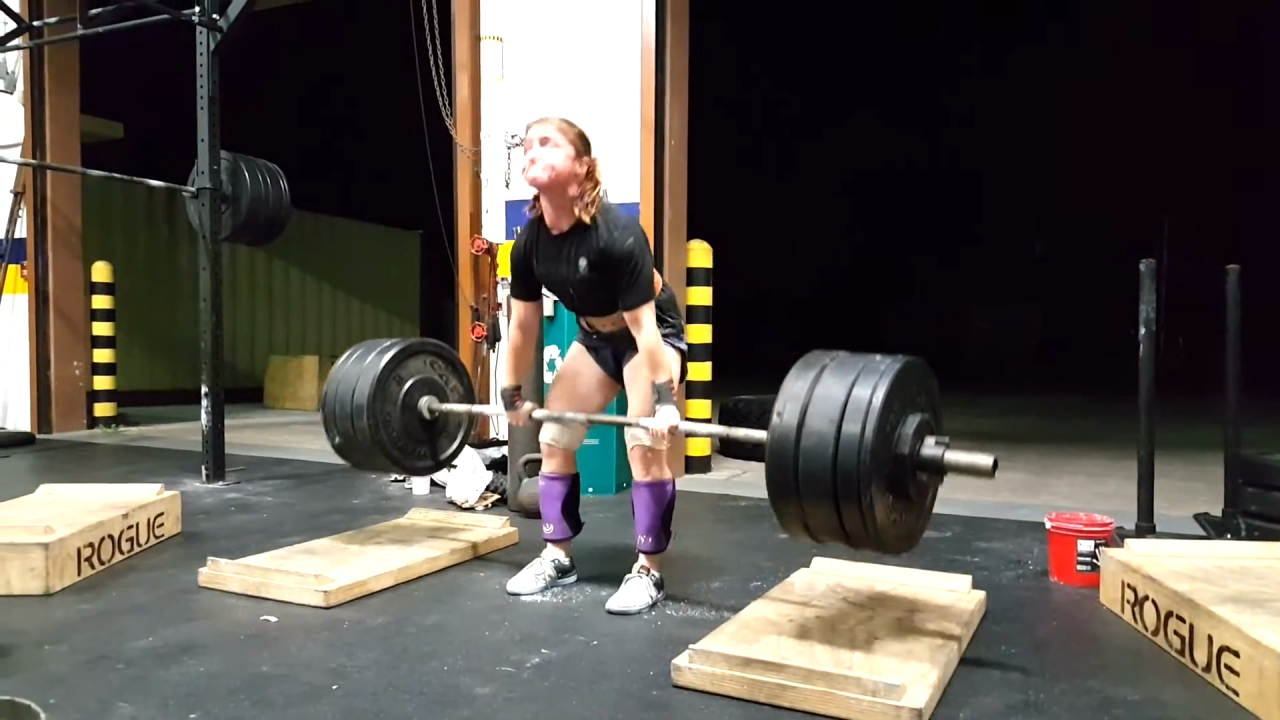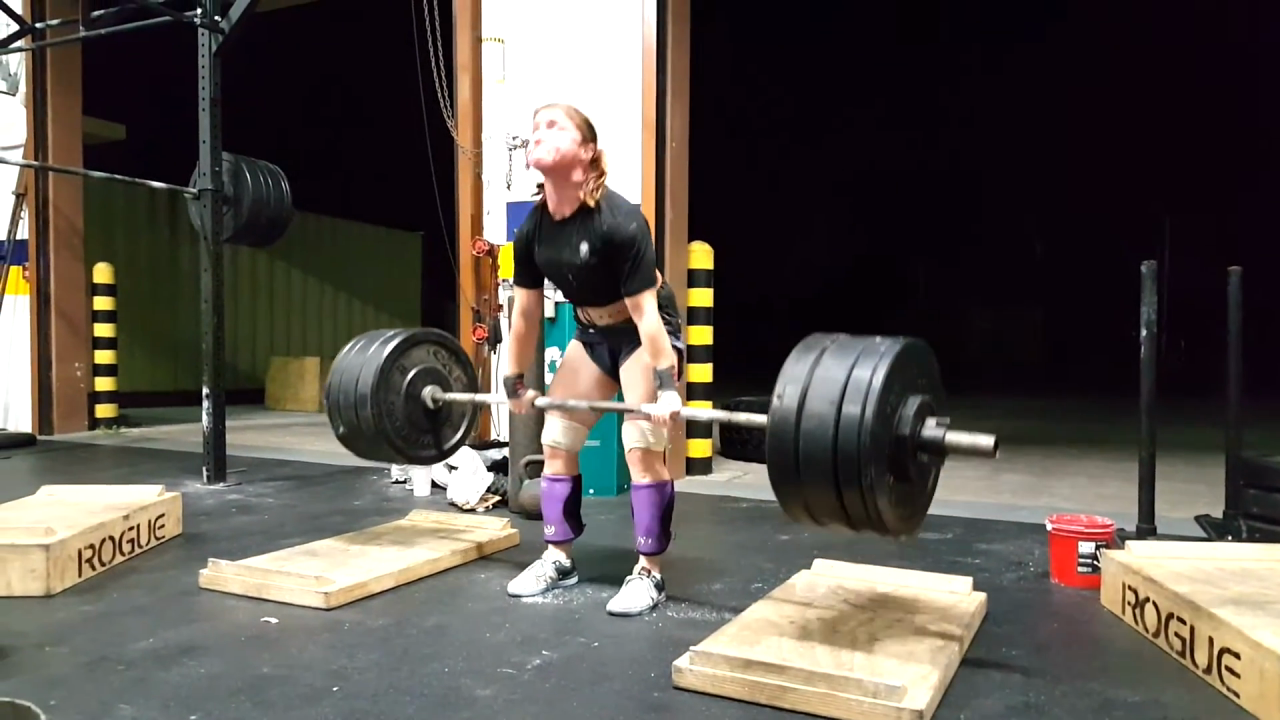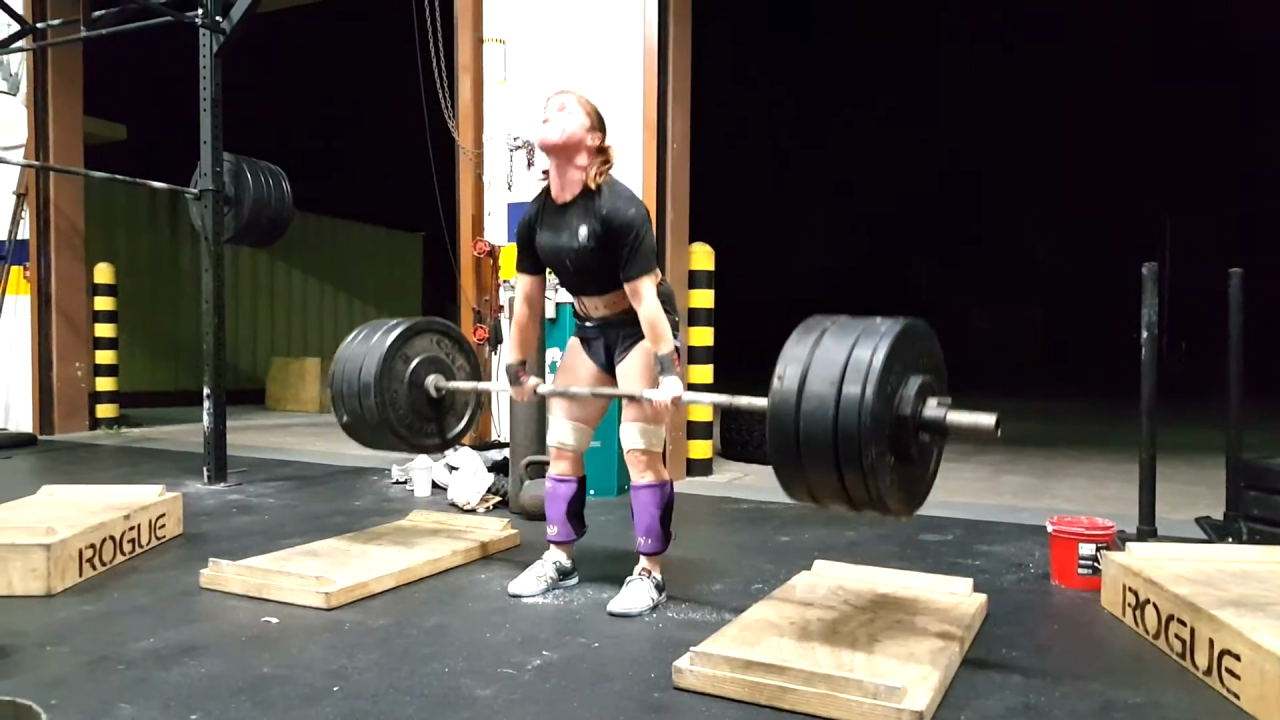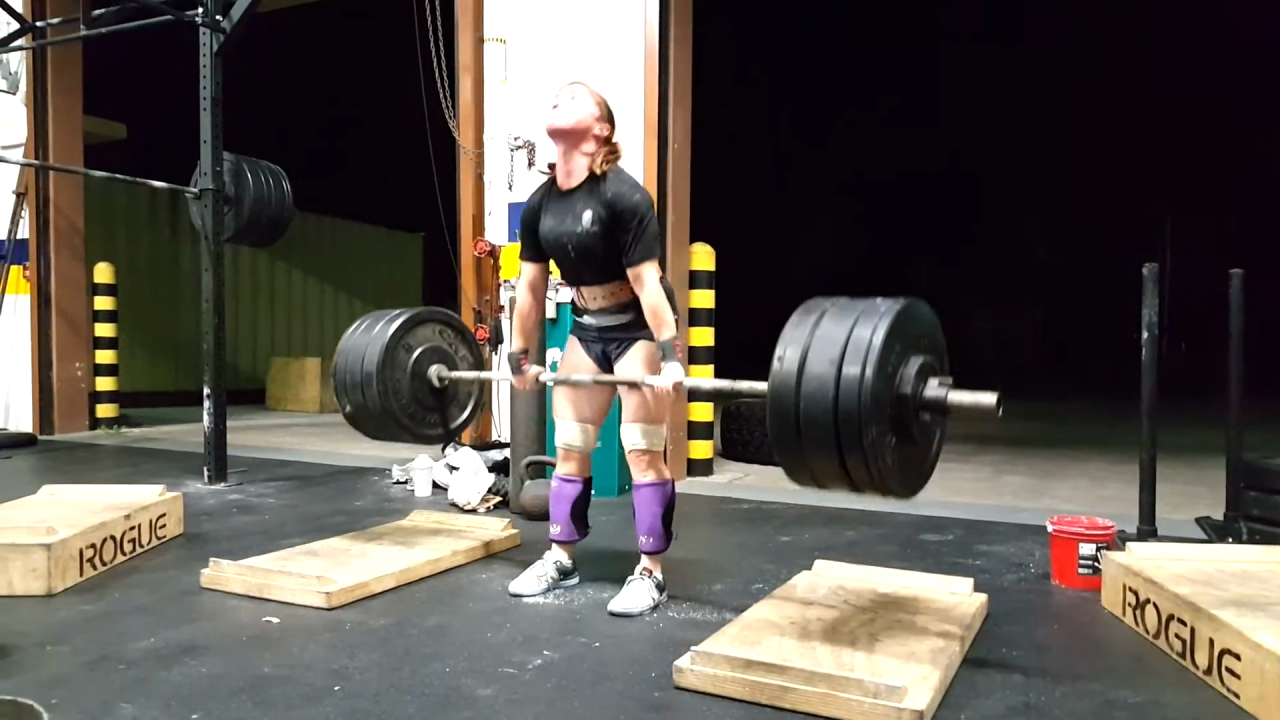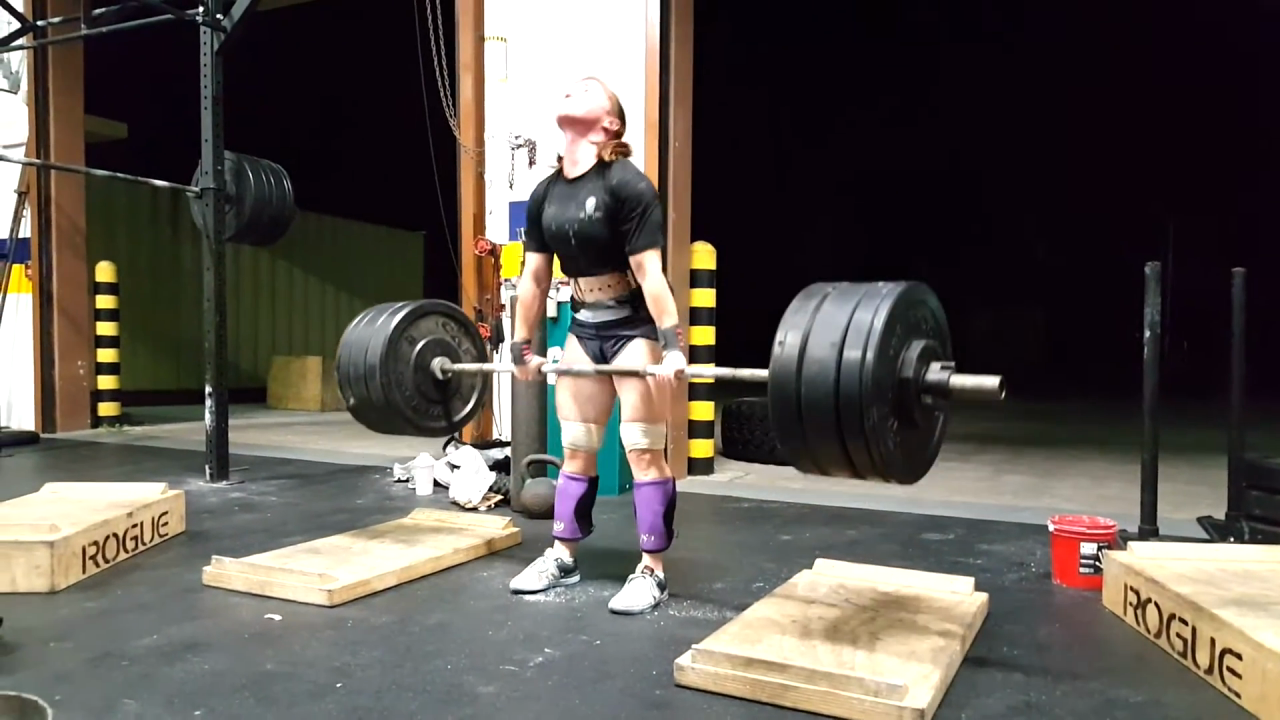
dt=0.1s
person 1, frame 1
left shoulder: (616, 234)
right shoulder: (530, 242)
left elbow: (643, 326)
right elbow: (523, 325)
left wrist: (665, 404)
right wrist: (512, 396)
left hip: (654, 335)
right hip: (594, 338)
left knee: (643, 445)
right knee: (553, 441)
left ankle: (647, 572)
right ankle: (556, 557)
person 1, frame 2
left shoulder: (618, 221)
right shoulder: (532, 230)
left elbow: (645, 313)
right elbow: (525, 313)
left wrist: (667, 388)
right wrist: (515, 383)
left hip: (645, 333)
right hip: (592, 335)
left knee: (642, 445)
right knee: (556, 441)
left ankle: (648, 573)
right ankle: (558, 558)
person 1, frame 3
left shoulder: (619, 208)
right shoulder: (535, 217)
left elbow: (645, 296)
right elbow: (527, 299)
left wrist: (668, 374)
right wrist: (517, 369)
left hip: (639, 332)
right hip: (589, 332)
left knee: (641, 449)
right knee: (562, 446)
left ankle: (649, 574)
right ankle: (558, 559)
person 1, frame 4
left shoulder: (622, 195)
right shoulder: (539, 205)
left elbow: (648, 283)
right elbow: (531, 288)
left wrist: (669, 358)
right wrist: (519, 357)
left hip: (638, 327)
right hip: (588, 329)
left knee: (642, 448)
right knee: (569, 446)
left ankle: (650, 573)
right ankle: (560, 558)
person 1, frame 5
left shoulder: (627, 185)
right shoulder: (544, 195)
left elbow: (650, 273)
right elbow: (533, 278)
left wrist: (672, 346)
right wrist: (521, 347)
left hip: (636, 324)
right hip: (585, 325)
left knee: (643, 447)
right knee: (575, 447)
left ankle: (651, 571)
right ankle: (562, 557)
